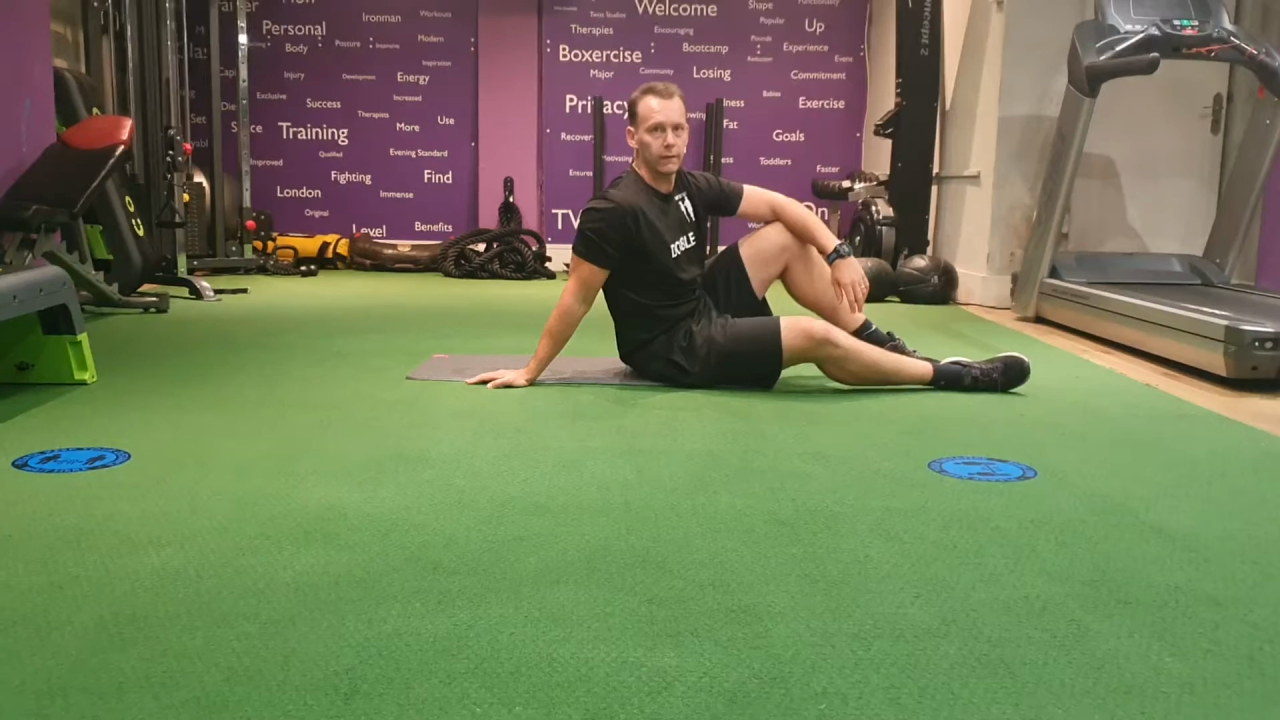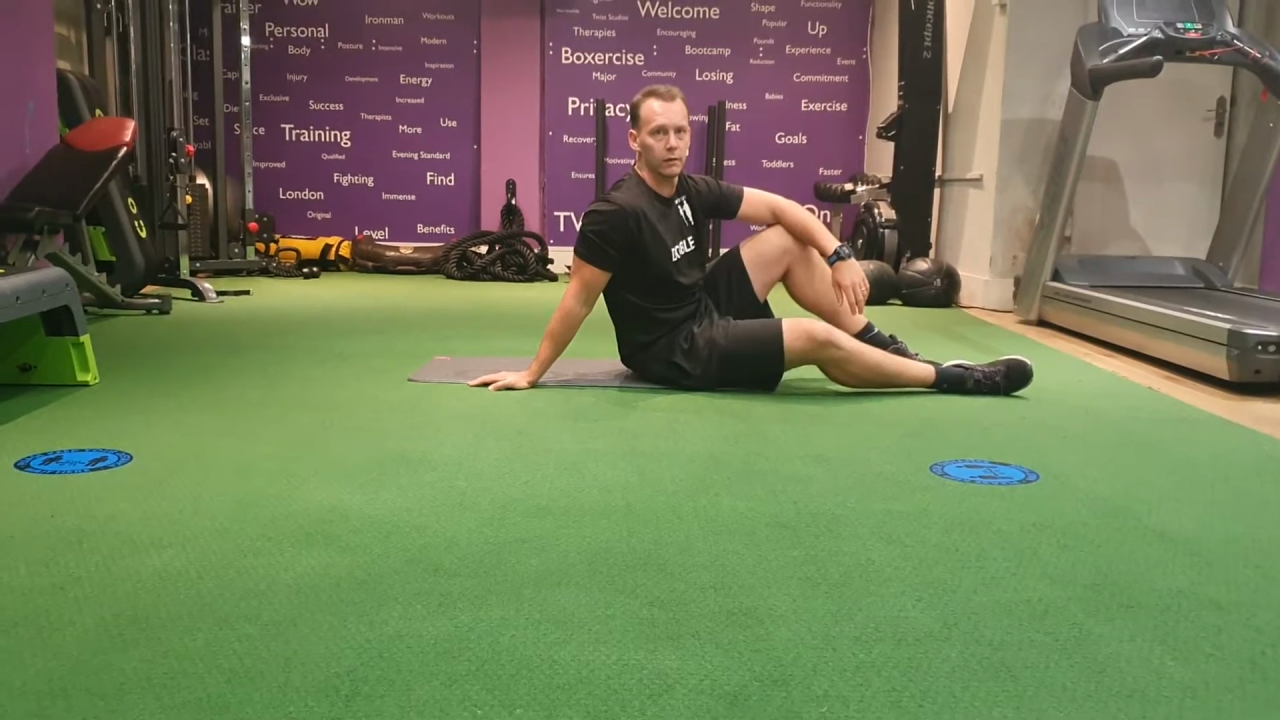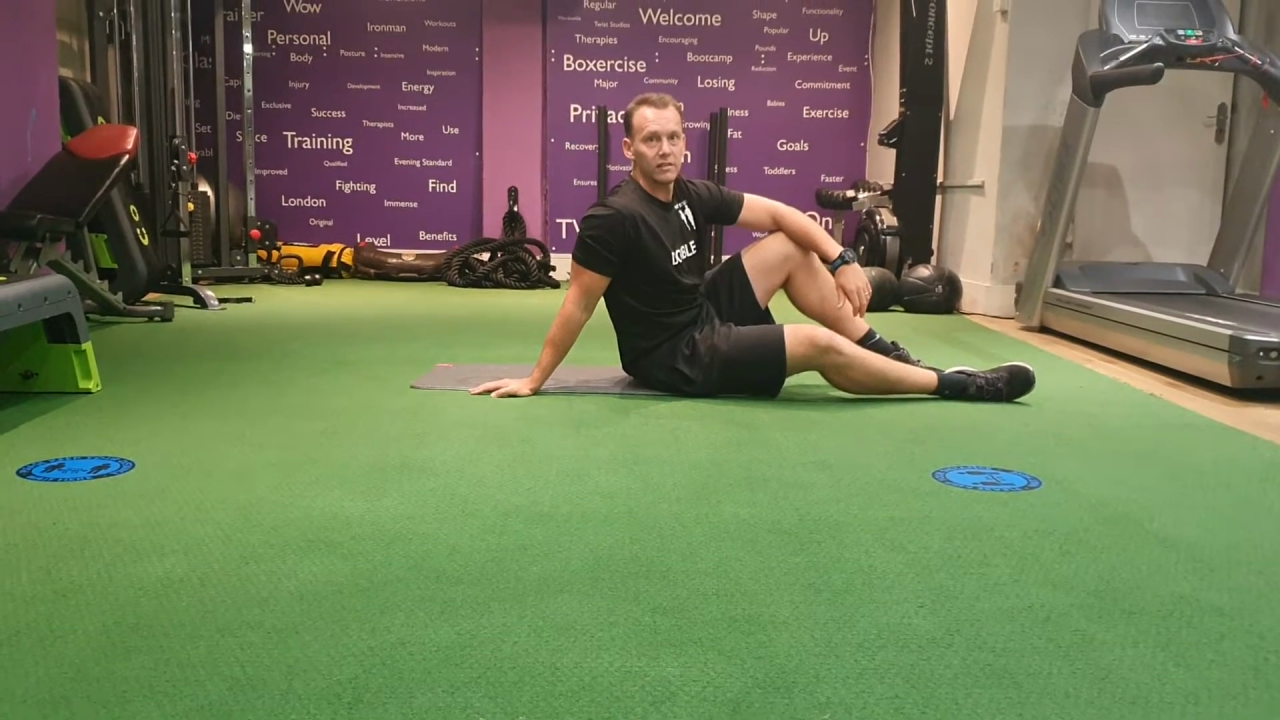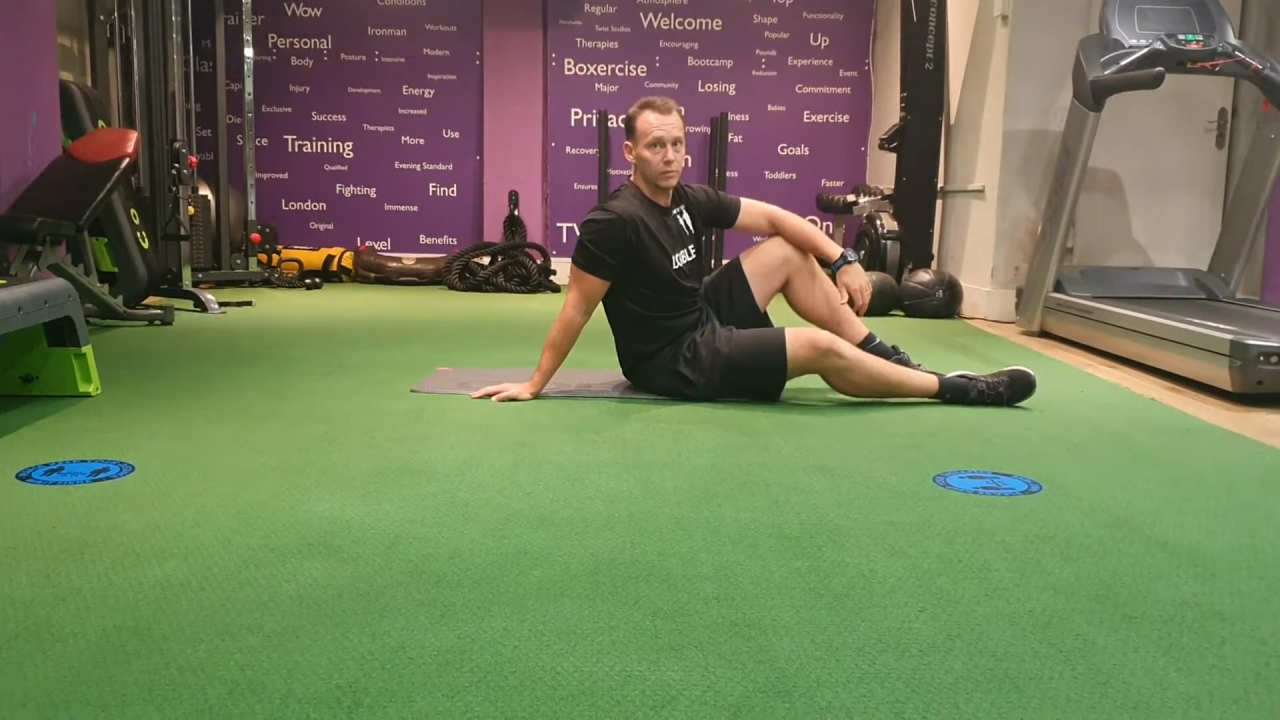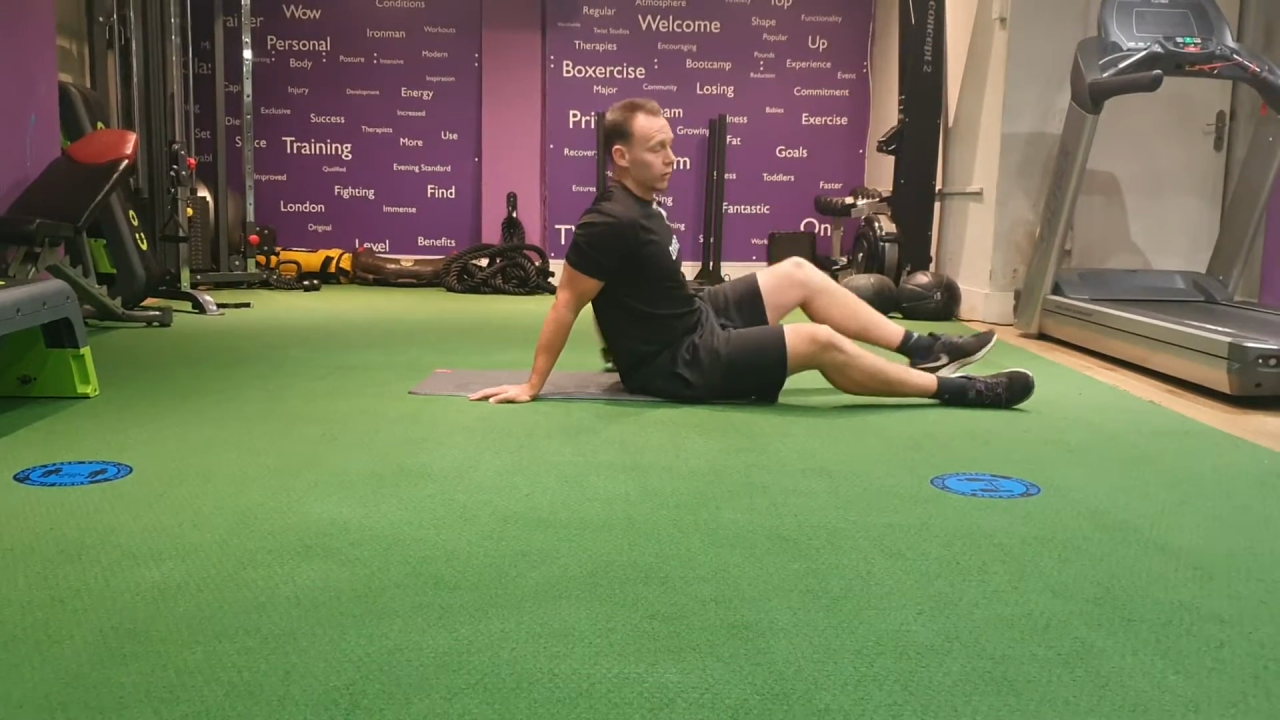
dt=1s
person 1, frame 1
left shoulder: (694, 187)
right shoulder: (614, 211)
left elbow: (779, 205)
right elbow: (578, 298)
left wrist: (839, 254)
right wrist: (531, 371)
left hip: (704, 308)
right hip: (673, 349)
left knee: (788, 238)
right knee: (818, 337)
left ankle: (880, 343)
right ankle: (955, 377)
person 1, frame 2
left shoulder: (694, 191)
right shoulder: (616, 214)
left elbow: (779, 208)
right elbow: (579, 300)
left wrist: (839, 256)
right wrist: (532, 374)
left hip: (704, 309)
right hip: (673, 350)
left knee: (791, 242)
right knee: (818, 340)
left ankle: (881, 346)
right ankle: (956, 379)
person 1, frame 3
left shoulder: (694, 195)
right shoulder: (614, 218)
left elbow: (778, 214)
right elbow: (578, 305)
left wrist: (841, 260)
right wrist: (535, 380)
left hip: (706, 314)
right hip: (675, 358)
left knee: (793, 248)
right knee: (819, 345)
left ankle: (885, 353)
right ankle: (956, 386)
person 1, frame 4
left shoulder: (690, 200)
right shoulder: (615, 222)
left elbow: (773, 217)
right elbow: (577, 308)
left wrist: (842, 259)
right wrist: (535, 384)
left hip: (703, 320)
right hip: (674, 362)
left knee: (788, 252)
right knee: (820, 347)
left ankle: (885, 356)
right ankle: (958, 390)
person 1, frame 5
left shoulder: (642, 200)
right shoulder: (612, 223)
right elbow: (566, 305)
left wrist: (616, 345)
right wrist: (531, 386)
left hip: (696, 320)
right hip: (675, 364)
left knee: (799, 272)
right knee: (820, 342)
left ankle: (925, 352)
right ankle: (955, 390)
